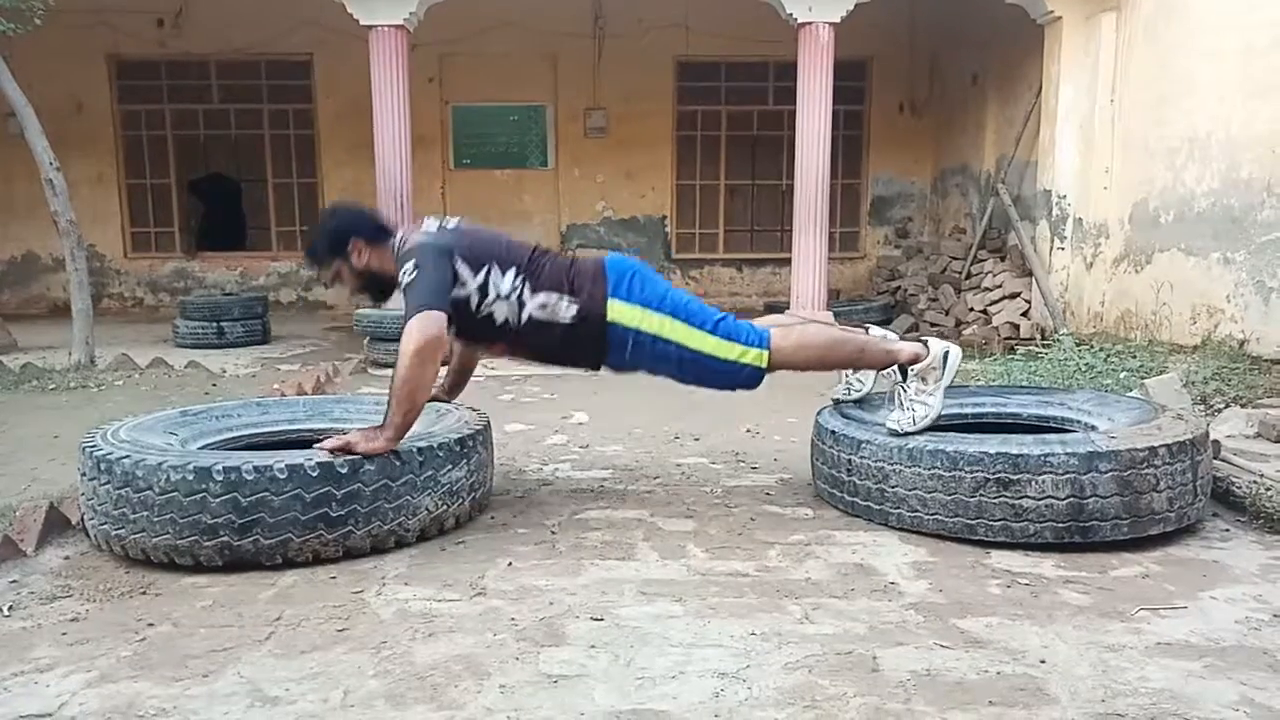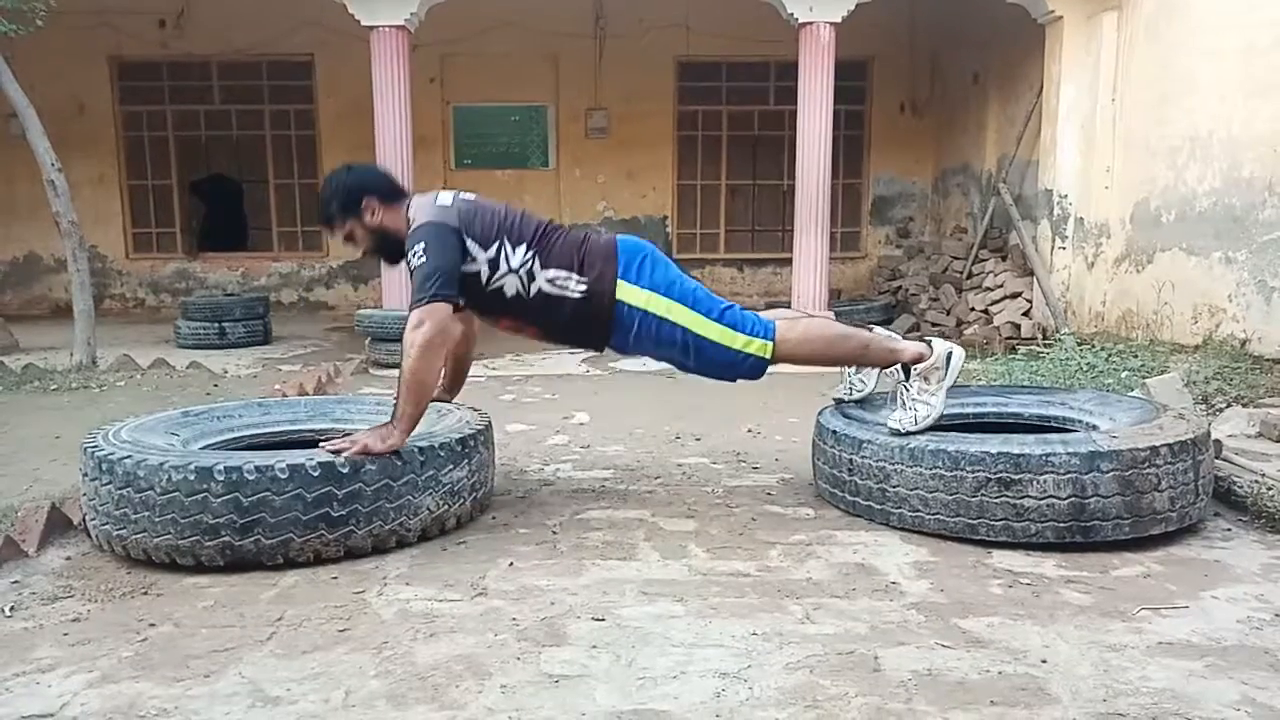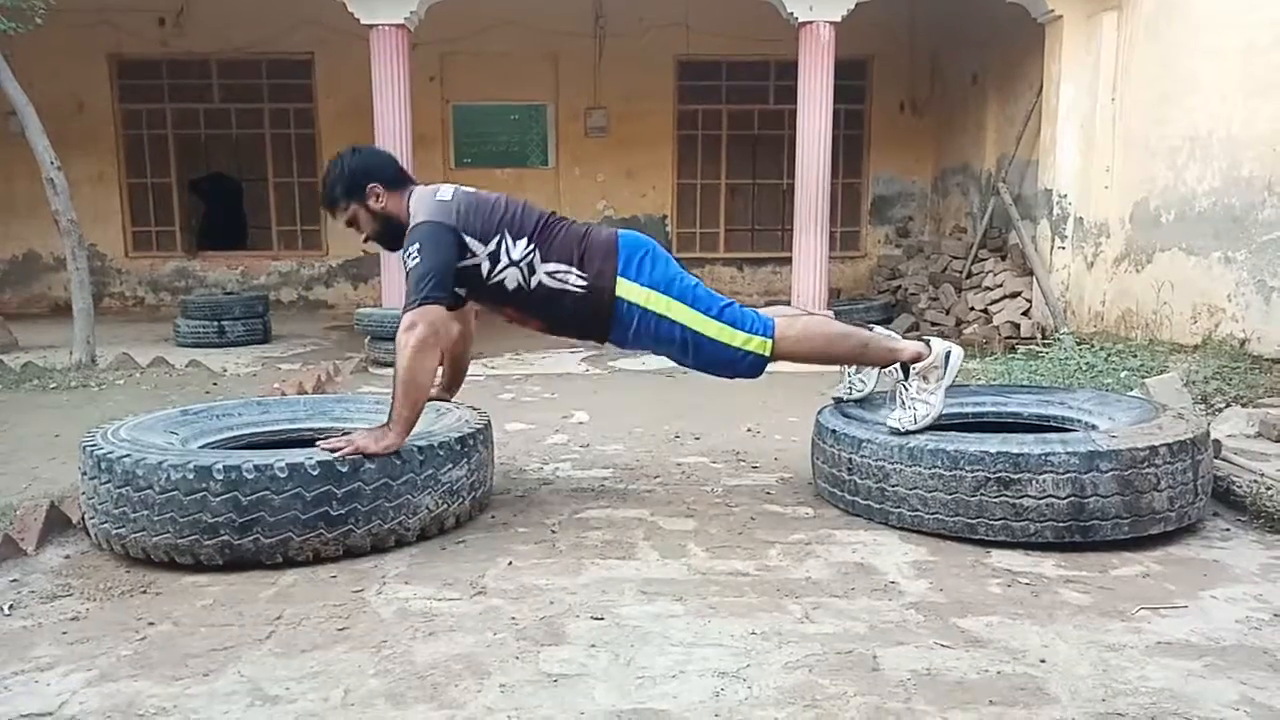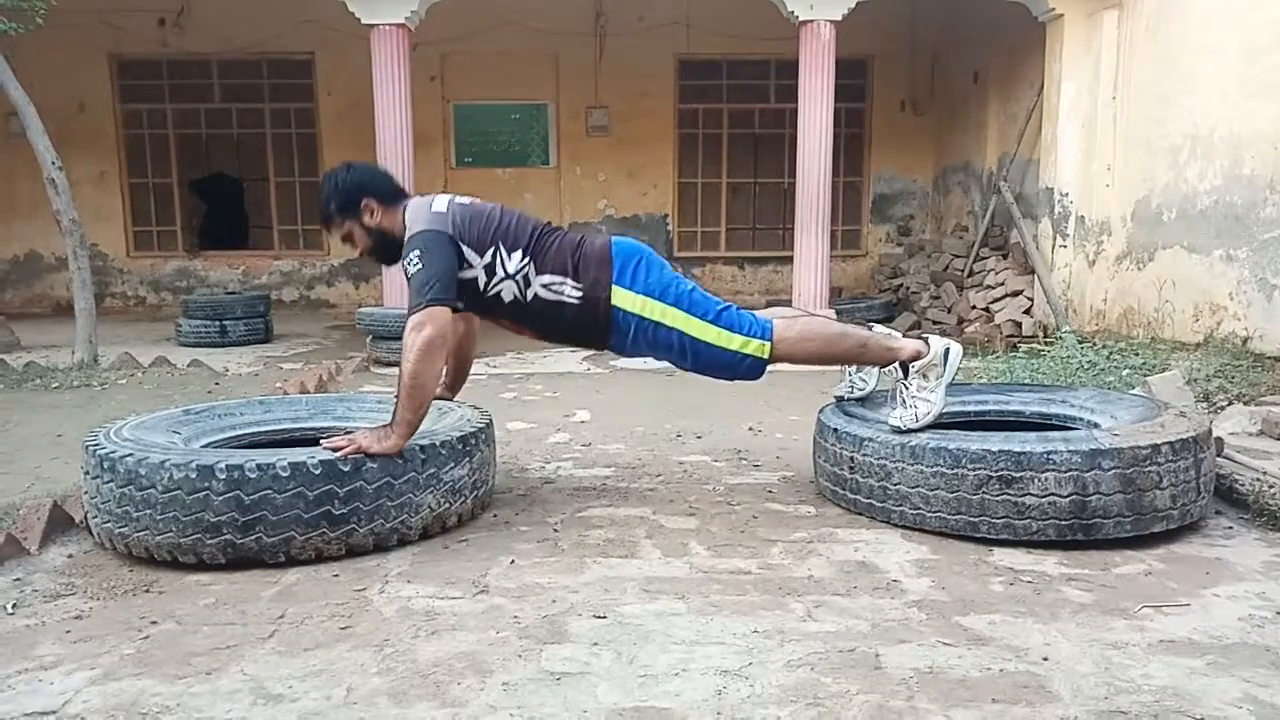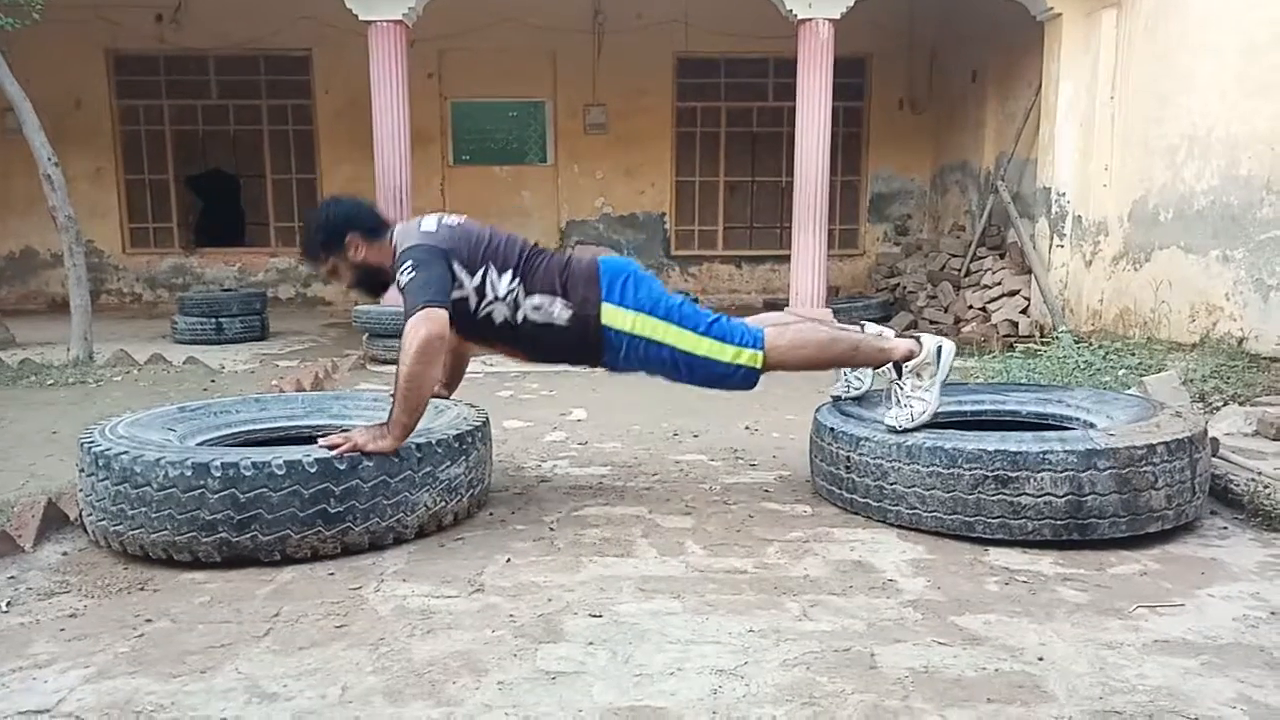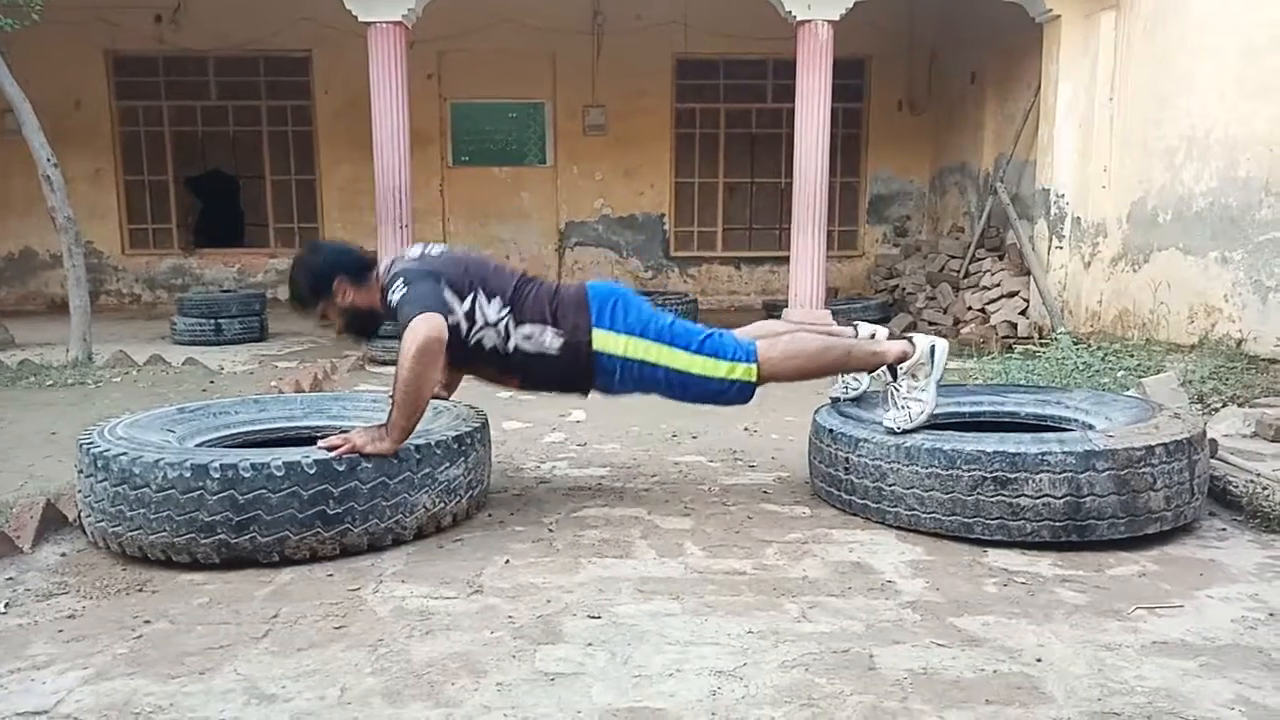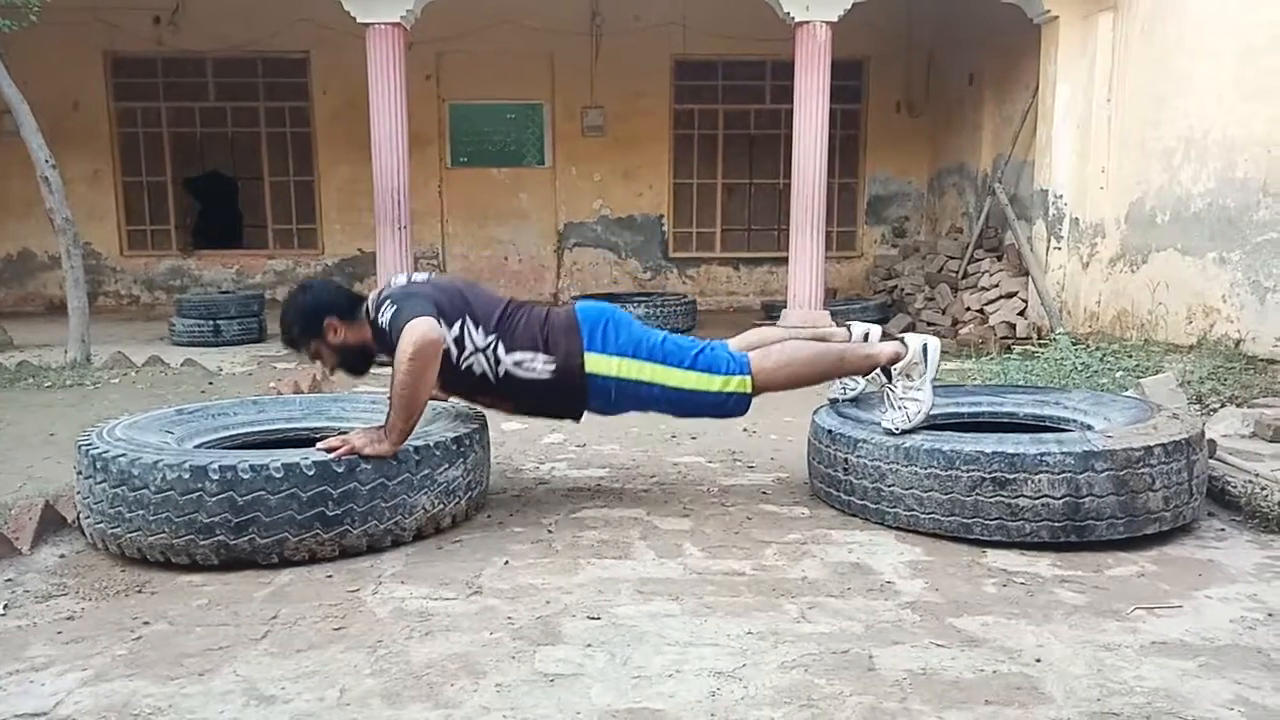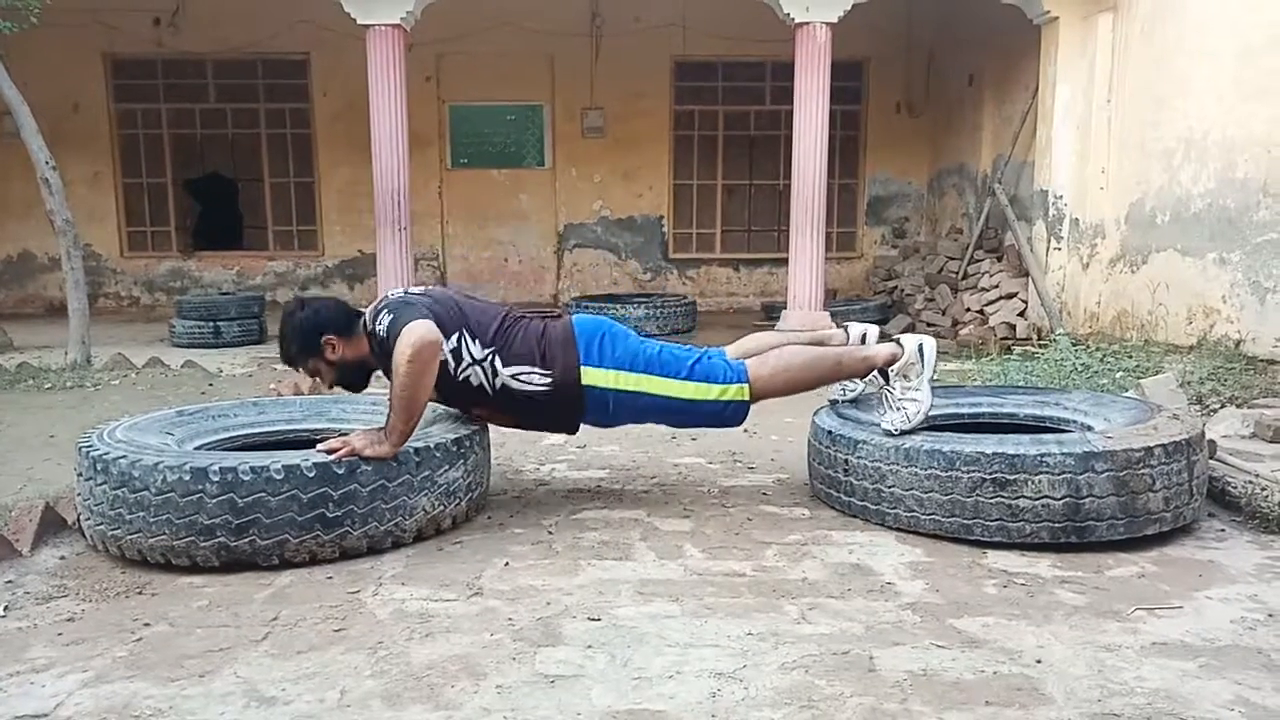
dt=0.1s
person 1, frame 1
left shoulder: (417, 254)
right shoulder: (433, 248)
left elbow: (424, 339)
right elbow: (465, 329)
left wrist: (389, 432)
right wrist: (447, 392)
left hip: (612, 310)
right hip: (606, 303)
left knee: (759, 351)
right knee: (744, 338)
left ankle: (918, 357)
right ankle: (868, 336)
person 1, frame 2
left shoulder: (426, 229)
right shoulder: (442, 221)
left elbow: (430, 329)
right elbow: (463, 317)
left wrist: (396, 432)
right wrist: (447, 391)
left hip: (620, 291)
right hip: (613, 281)
left knee: (763, 343)
right knee: (752, 329)
left ankle: (919, 354)
right ankle: (877, 344)
person 1, frame 3
left shoulder: (426, 226)
right shoulder: (441, 213)
left elbow: (419, 329)
right elbow: (458, 313)
left wrist: (394, 432)
right wrist: (446, 389)
left hip: (622, 282)
right hip: (613, 277)
left knee: (762, 340)
right knee: (751, 328)
left ankle: (919, 354)
right ankle: (875, 340)
person 1, frame 4
left shoulder: (423, 234)
right shoulder: (438, 223)
left elbow: (427, 333)
right elbow: (461, 316)
left wrist: (396, 434)
right wrist: (448, 389)
left hip: (618, 292)
right hip: (611, 282)
left knee: (760, 344)
right knee: (751, 329)
left ankle: (917, 352)
right ankle: (872, 341)
person 1, frame 5
left shoulder: (413, 254)
right shoulder: (430, 246)
left elbow: (427, 334)
right elbow: (460, 320)
left wrist: (392, 432)
right wrist: (444, 387)
left hip: (606, 309)
right hip: (600, 297)
left knee: (759, 352)
right knee: (742, 335)
left ankle: (909, 352)
right ankle: (865, 336)
person 1, frame 6
left shoulder: (403, 278)
right shoulder: (422, 272)
left elbow: (424, 341)
left wrist: (390, 435)
right wrist: (436, 389)
left hip: (597, 334)
right hip: (591, 320)
left knee: (752, 363)
right knee: (736, 344)
left ankle: (904, 354)
right ankle: (858, 337)
person 1, frame 7
left shoulder: (390, 309)
right shoulder: (408, 298)
left elbow: (424, 342)
left wrist: (390, 437)
right wrist: (430, 392)
left hip: (589, 356)
right hip: (582, 340)
left knee: (745, 375)
right knee: (728, 356)
left ankle: (899, 354)
right ankle: (851, 336)
person 1, frame 8
left shoulder: (387, 318)
right shoulder: (405, 311)
left elbow: (422, 344)
left wrist: (390, 439)
right wrist: (420, 401)
left hip: (585, 368)
right hip: (578, 350)
left knee: (742, 382)
right knee: (727, 363)
left ankle: (895, 355)
right ankle: (849, 337)
